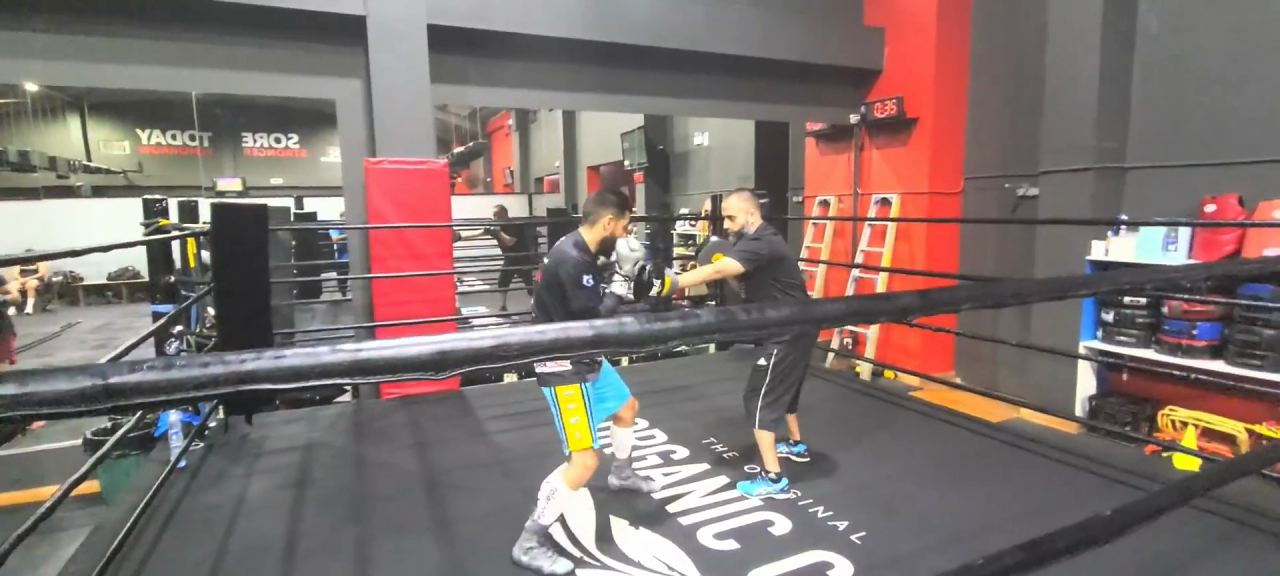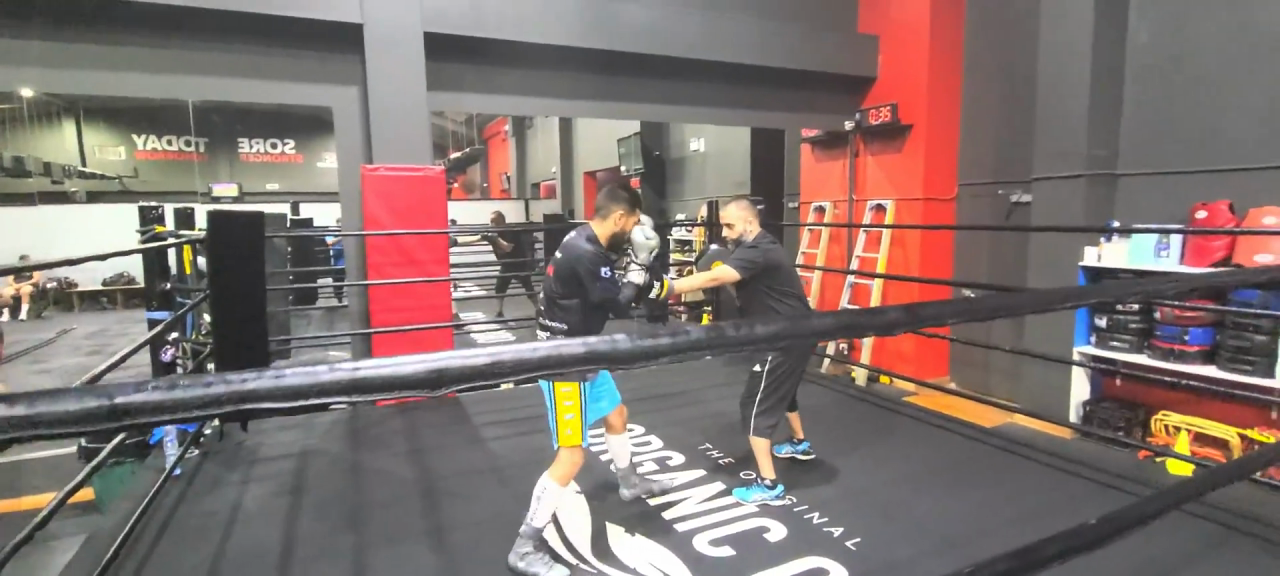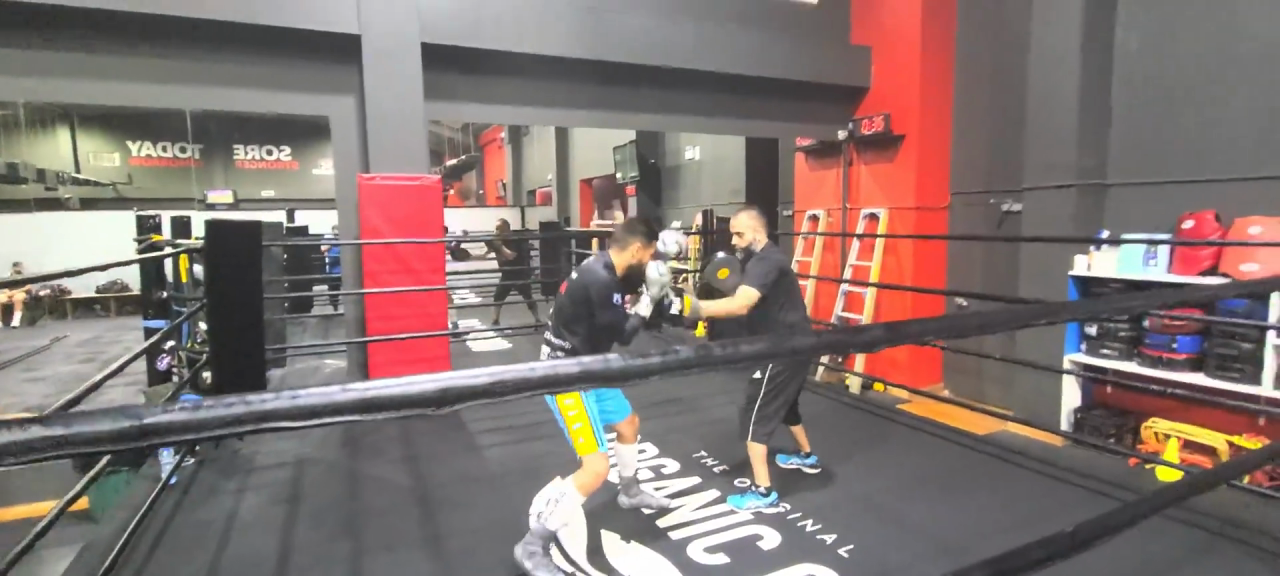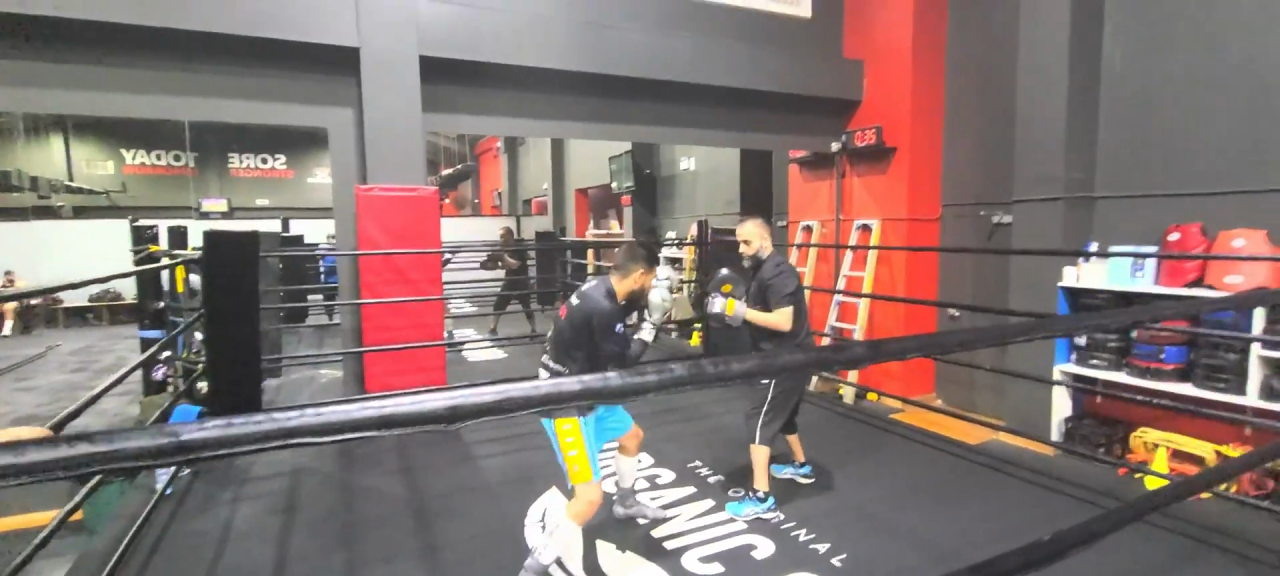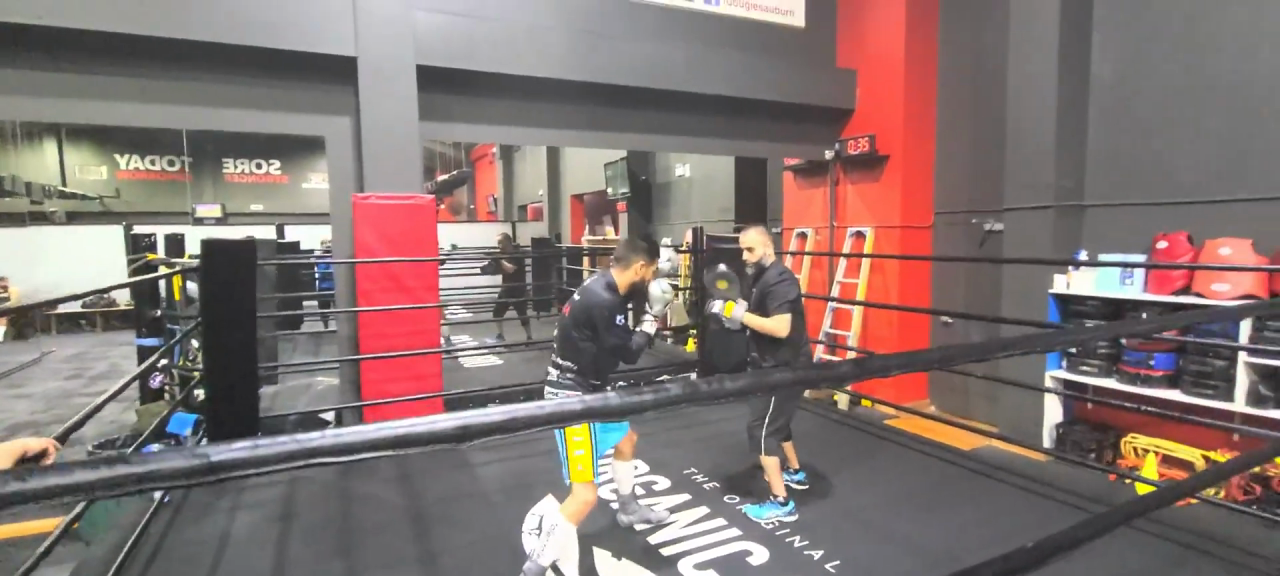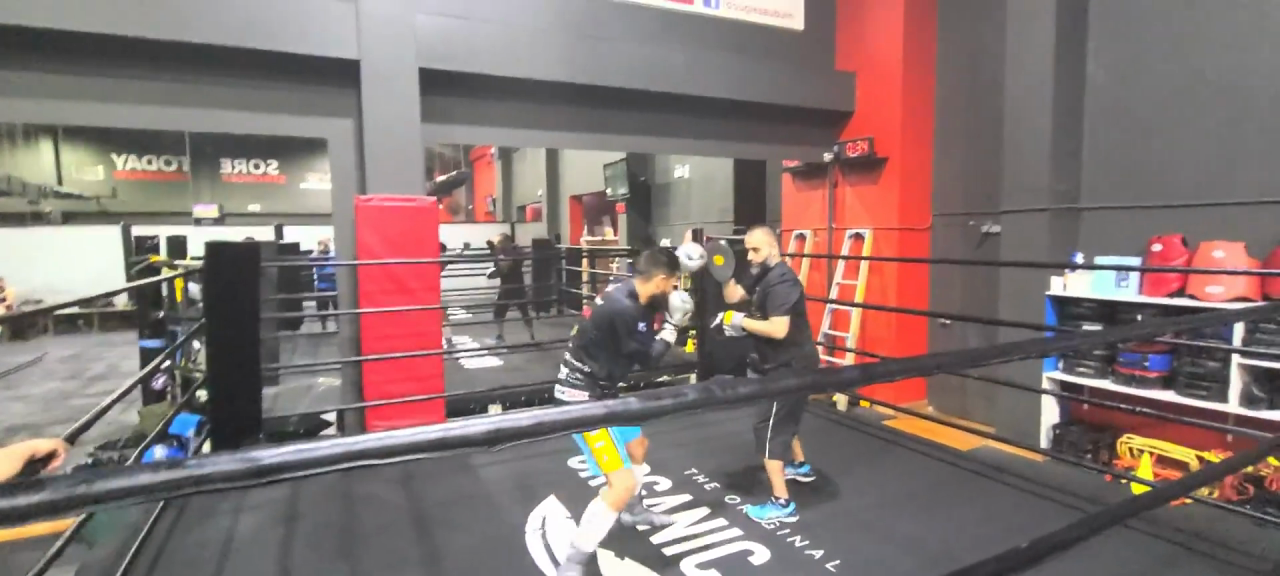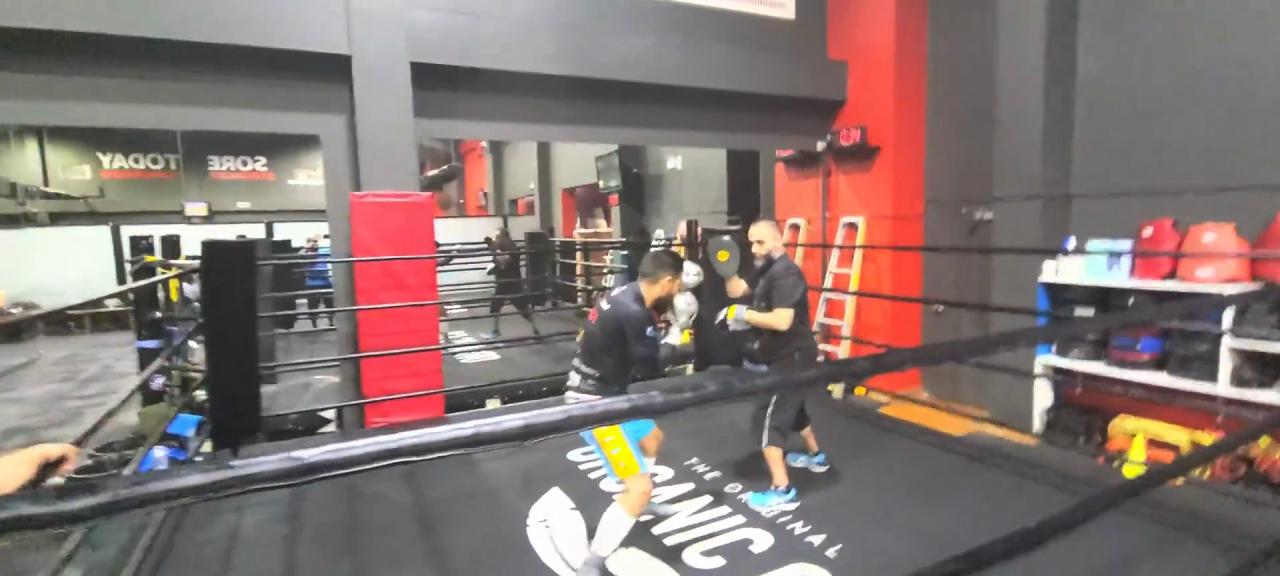
dt=0.2s
person 1, frame 1
left shoulder: (580, 249)
right shoulder: (571, 260)
left elbow: (593, 298)
right elbow: (598, 319)
left wrist: (616, 269)
right wrist: (623, 275)
left hip: (586, 359)
right hip: (564, 368)
left knee: (627, 408)
right knee: (584, 461)
left ankle: (621, 473)
right ankle: (529, 543)
person 1, frame 2
left shoulder: (587, 240)
right shoulder: (585, 253)
left elbow: (606, 294)
right elbow: (619, 306)
left wrist: (634, 251)
right wrist: (640, 263)
left knee: (617, 418)
right knee: (571, 457)
left ankle: (629, 481)
person 1, frame 3
left shoulder: (606, 267)
right shoulder: (600, 279)
left elbow: (629, 282)
right elbow: (624, 333)
right wrist: (651, 295)
left knee: (629, 425)
right knee: (596, 467)
left ankle: (630, 492)
right ankle: (534, 545)
person 1, frame 4
left shoulder: (604, 288)
right shoulder: (602, 308)
right elbow: (625, 360)
left wrist: (659, 285)
right wrist: (652, 321)
left knee: (633, 437)
right knee: (589, 497)
left ankle: (626, 502)
person 1, frame 5
left shoulder: (605, 283)
right shoulder: (603, 300)
right elbow: (629, 352)
left wrist: (654, 280)
right wrist: (653, 314)
left hip: (591, 389)
right hip: (573, 398)
left knee: (626, 443)
right knee: (584, 497)
left ankle: (628, 508)
person 1, frame 6
left shoulder: (626, 292)
right shoulder: (624, 308)
left elbow: (648, 314)
right elbow: (648, 359)
right wrist: (673, 325)
left hip: (596, 391)
right hip: (582, 397)
left knee: (638, 446)
right knee: (622, 486)
left ankle: (633, 511)
person 1, frame 7
left shoulder: (628, 294)
right shoulder: (631, 313)
right elbow: (653, 366)
left hip: (607, 394)
right hip: (594, 403)
left knee: (652, 438)
right knee: (639, 488)
left ankle: (639, 504)
person 2, frame 1
left shoulder: (760, 244)
right shoulder: (760, 240)
left elbow: (718, 271)
right elbow: (737, 275)
left wrist: (672, 282)
left hip: (788, 333)
right hip: (795, 328)
left knee: (760, 399)
right knee: (781, 389)
left ankle: (773, 478)
right ankle: (796, 444)
person 2, frame 2
left shoulder: (758, 252)
right shoulder: (759, 249)
left elbow: (714, 278)
left wrist: (669, 287)
left hip: (786, 341)
left knee: (756, 406)
right knee: (781, 390)
left ankle: (769, 485)
right ankle: (800, 443)
person 2, frame 3
left shoulder: (767, 262)
right shoulder: (763, 259)
left elbow: (739, 305)
right elbow: (749, 302)
left wrist: (694, 307)
left knee: (756, 415)
right knee: (783, 403)
left ankle: (763, 493)
right ankle: (807, 457)
person 2, frame 4
left shoulder: (777, 272)
right shoulder: (763, 269)
left elbow: (783, 322)
right elbow: (761, 309)
left wrist: (738, 311)
right wrist: (736, 304)
left knee: (761, 418)
right knee: (782, 412)
left ankle: (761, 497)
right ankle: (801, 466)
person 2, frame 5
left shoulder: (778, 280)
right shoulder: (763, 277)
left elbow: (780, 328)
right elbow: (759, 316)
left wrist: (738, 314)
right wrist: (731, 306)
left hip: (787, 366)
right hip: (780, 364)
left knee: (762, 428)
right knee: (775, 420)
left ankle: (780, 502)
right ankle: (795, 472)
person 2, frame 6
left shoulder: (781, 281)
right shoulder: (765, 276)
left elbow: (778, 330)
right elbow: (733, 296)
left wrist: (738, 320)
left hip: (791, 367)
right hip: (785, 364)
left knee: (768, 428)
right knee: (782, 419)
left ankle: (782, 503)
right ankle: (800, 466)
person 2, frame 7
left shoulder: (785, 274)
right shoulder: (766, 269)
left elbow: (781, 321)
right elbow: (736, 291)
left wrist: (742, 315)
left hip: (793, 357)
right hip: (787, 355)
left knee: (768, 418)
right knee: (790, 407)
left ankle: (782, 491)
right ankle: (815, 456)
